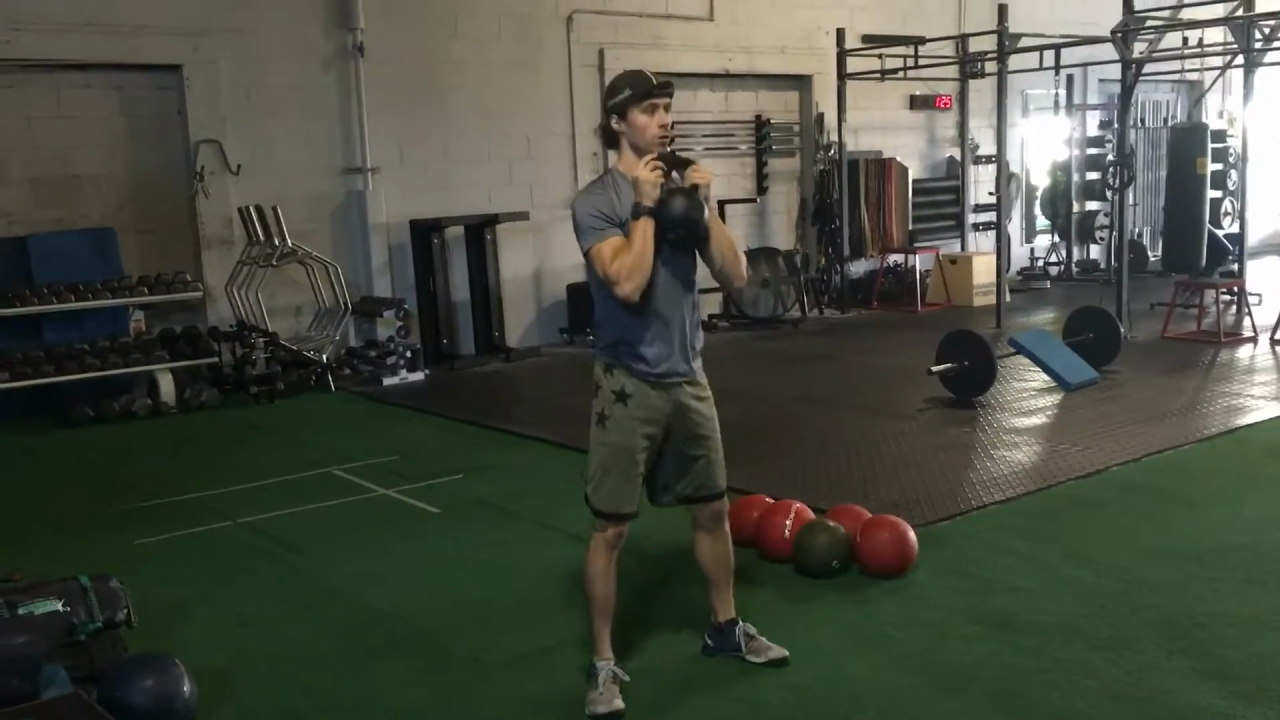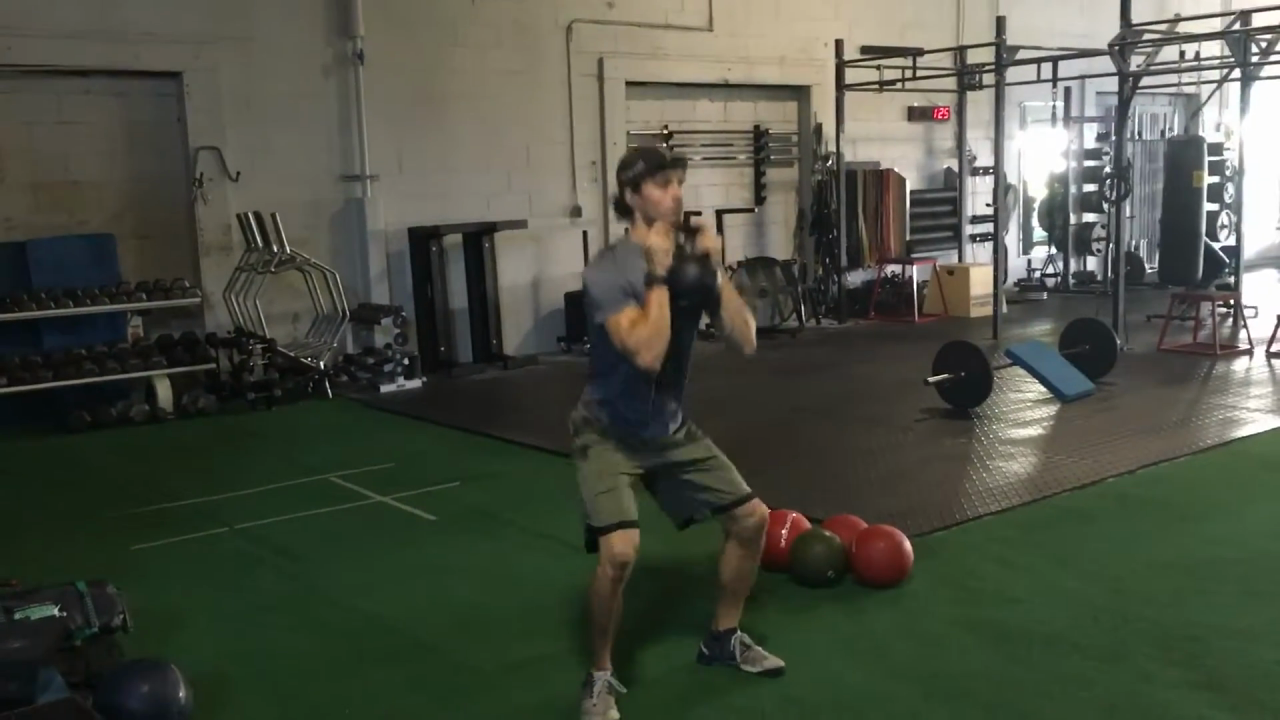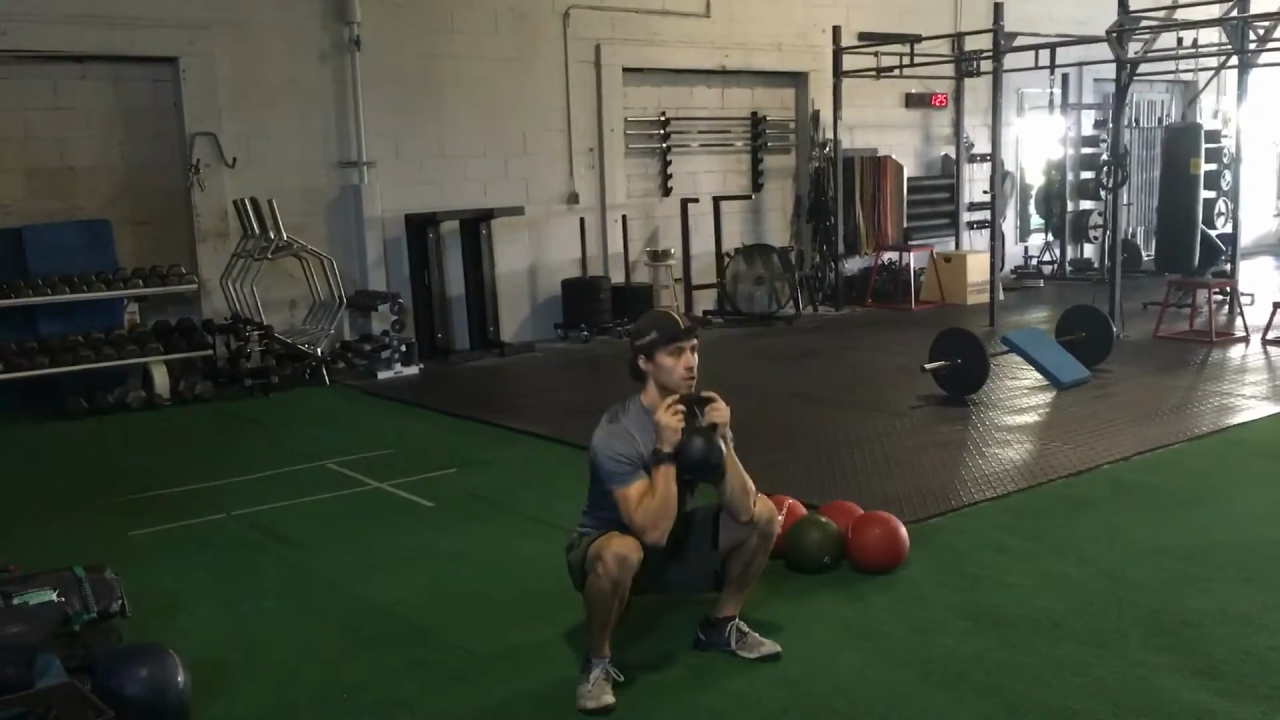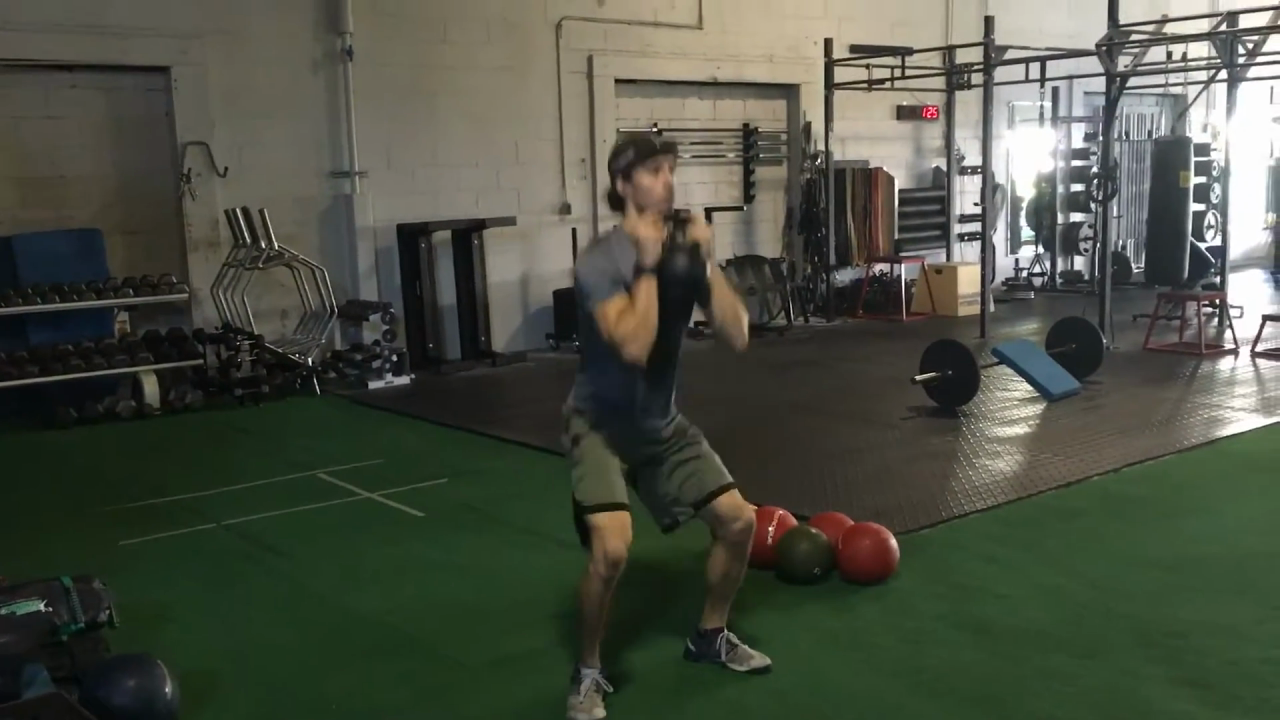
dt=0.5s
person 1, frame 1
left shoulder: (681, 186)
right shoulder: (597, 200)
left elbow: (734, 275)
right elbow: (627, 283)
left wrist: (703, 206)
right wrist: (644, 206)
left hip: (688, 379)
right hip: (629, 385)
left knee: (712, 512)
right knee: (610, 530)
left ankle: (725, 629)
right ankle: (603, 665)
person 1, frame 2
left shoulder: (693, 260)
right shoulder: (608, 271)
left elbow: (745, 341)
right elbow: (648, 354)
left wrist: (715, 270)
right wrist: (657, 274)
left hip: (671, 431)
right hip: (607, 434)
left knee: (751, 519)
right knee: (619, 550)
left ankle: (724, 639)
person 1, frame 3
left shoulder: (702, 413)
right shoulder: (617, 434)
left elbow: (742, 510)
right elbow: (652, 533)
left wrist: (723, 440)
right wrist: (665, 449)
left hip: (673, 543)
right hip: (603, 539)
left knee: (763, 516)
right knee: (622, 554)
left ankle: (720, 625)
right ankle: (597, 662)
person 1, frame 4
right shoulder: (601, 258)
left elbow: (736, 336)
right elbow: (635, 347)
left wrist: (707, 260)
right wrist: (647, 265)
left hip: (663, 425)
right hip: (599, 426)
left knee: (739, 523)
right knee: (612, 547)
left ankle: (711, 636)
right ankle: (588, 673)
